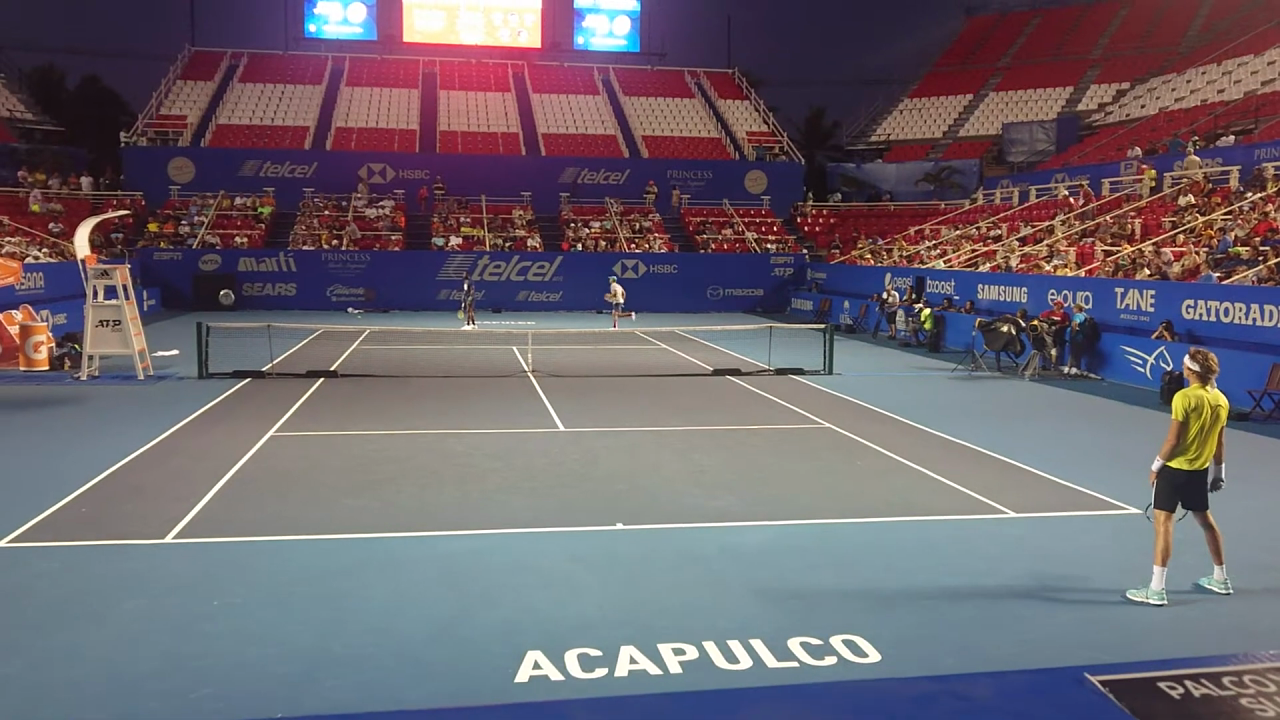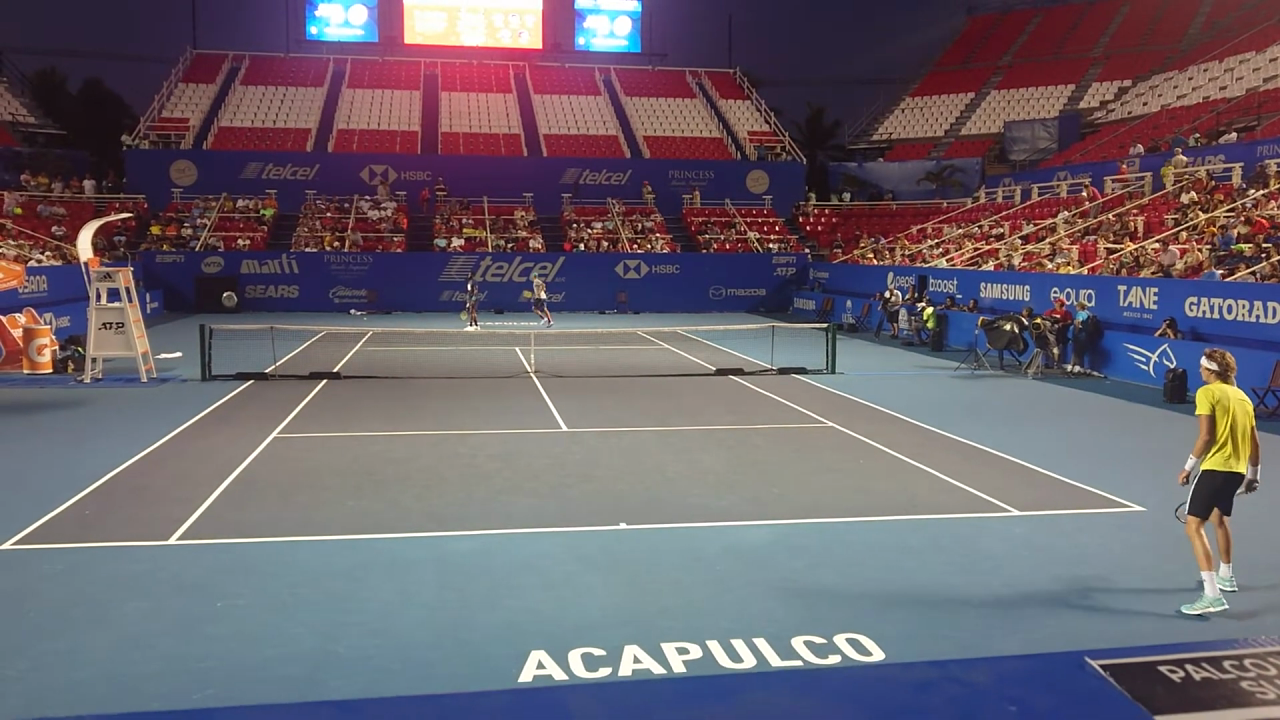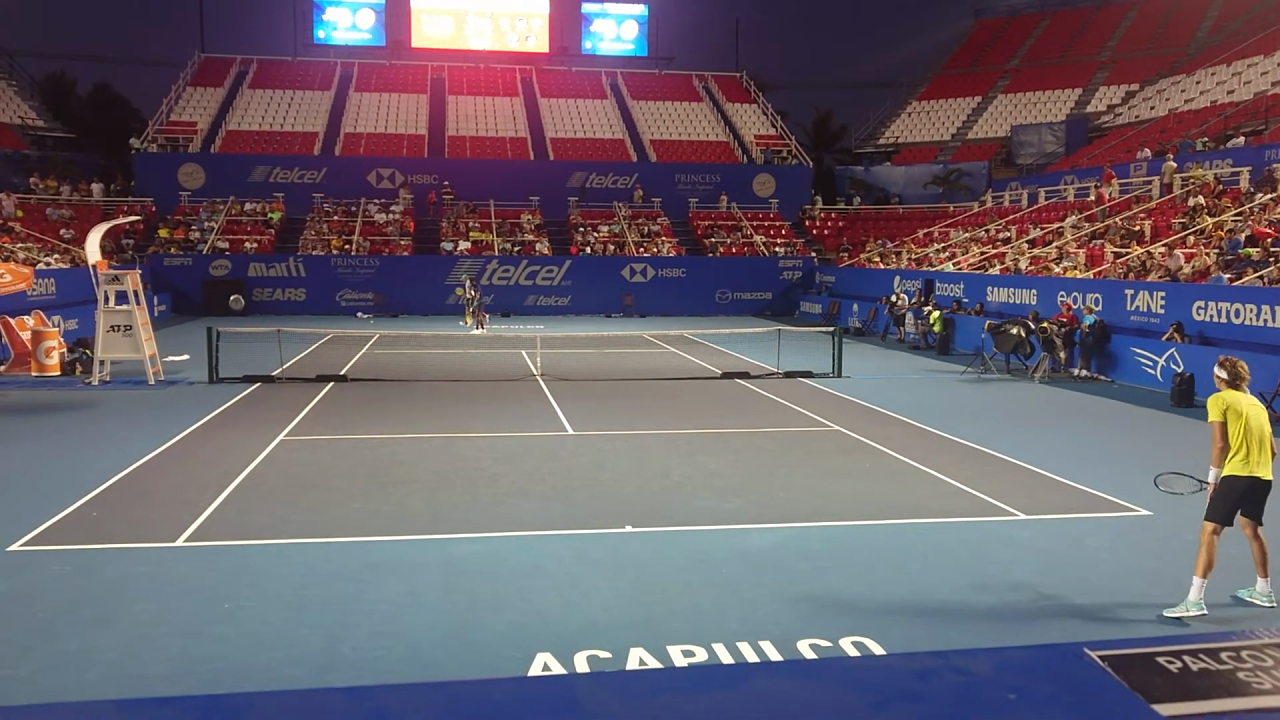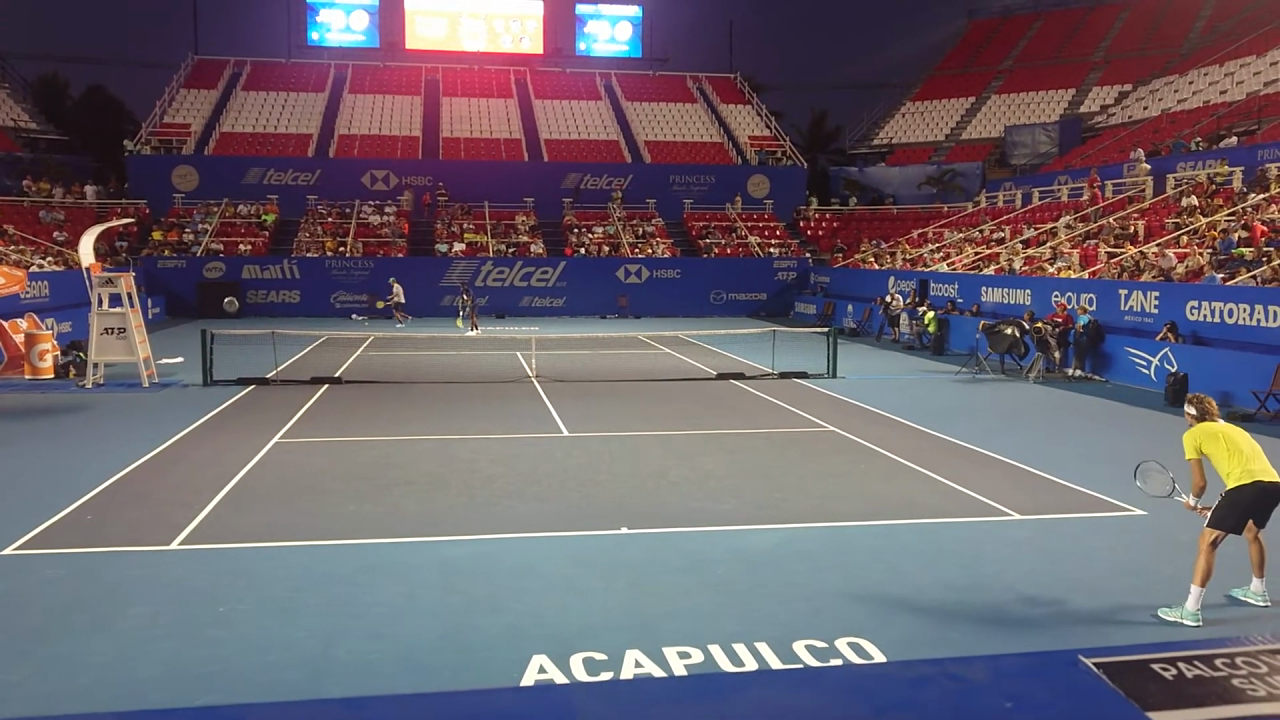
dt=1s
person 1, frame 1
left shoulder: (1184, 397)
right shoulder: (1221, 400)
left elbow: (1173, 440)
right elbow: (1219, 442)
left wrist: (1156, 466)
right wrist: (1218, 474)
left hip: (1174, 468)
right hip: (1200, 470)
left knee: (1163, 522)
right knee: (1205, 520)
left ankle: (1157, 589)
right ankle: (1220, 579)
person 1, frame 2
left shoulder: (1207, 392)
right shoulder: (1243, 397)
left elbow: (1205, 437)
right elbow: (1254, 442)
left wrist: (1189, 467)
right wrist: (1253, 475)
left hip: (1215, 469)
right hip: (1237, 471)
left knee: (1194, 526)
right knee: (1218, 518)
left ankle: (1212, 596)
right ankle: (1226, 577)
person 1, frame 3
left shoulder: (1219, 400)
right shoulder: (1257, 403)
left elbow: (1220, 444)
left wrist: (1213, 479)
left hip: (1237, 476)
left knee: (1209, 533)
right knee: (1252, 530)
left ankle: (1194, 601)
person 1, frame 4
left shoulder: (1193, 435)
right shoulder: (1232, 429)
left elbow: (1200, 482)
left wrist: (1193, 502)
right wrist: (1219, 507)
left hip: (1247, 487)
left knee: (1207, 542)
right knee: (1252, 532)
left ankle: (1191, 610)
right ankle: (1258, 591)
